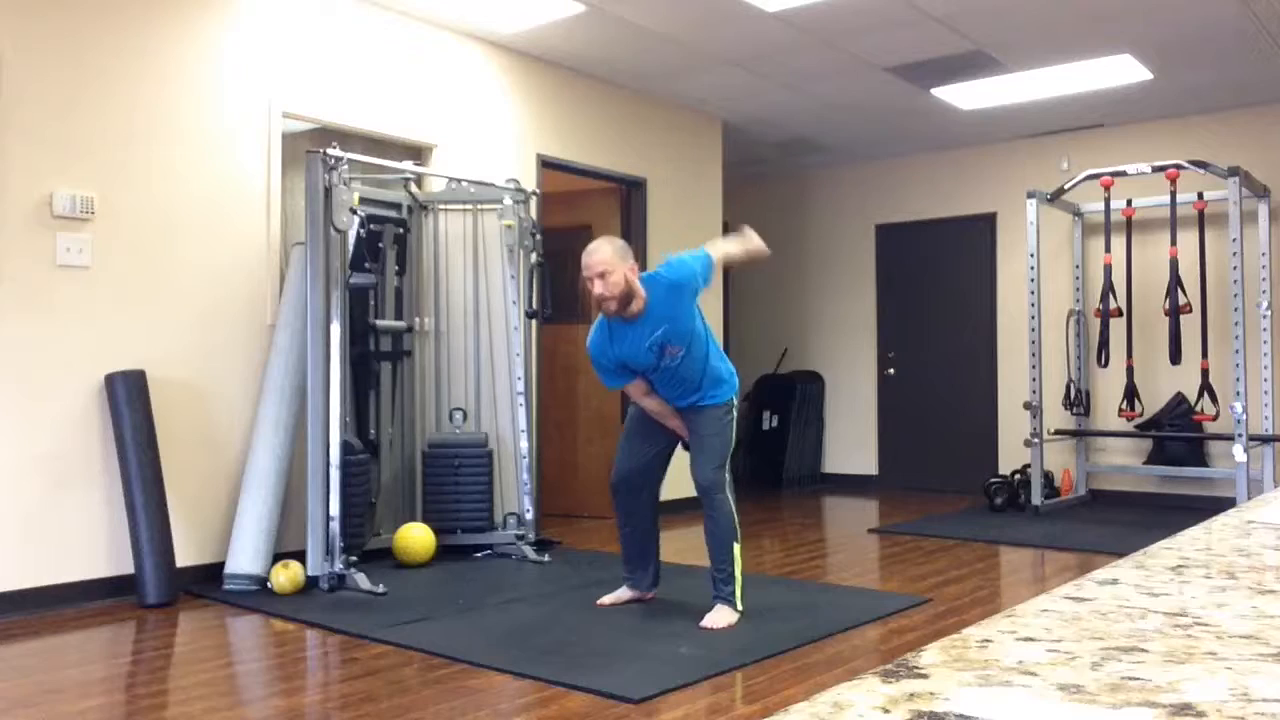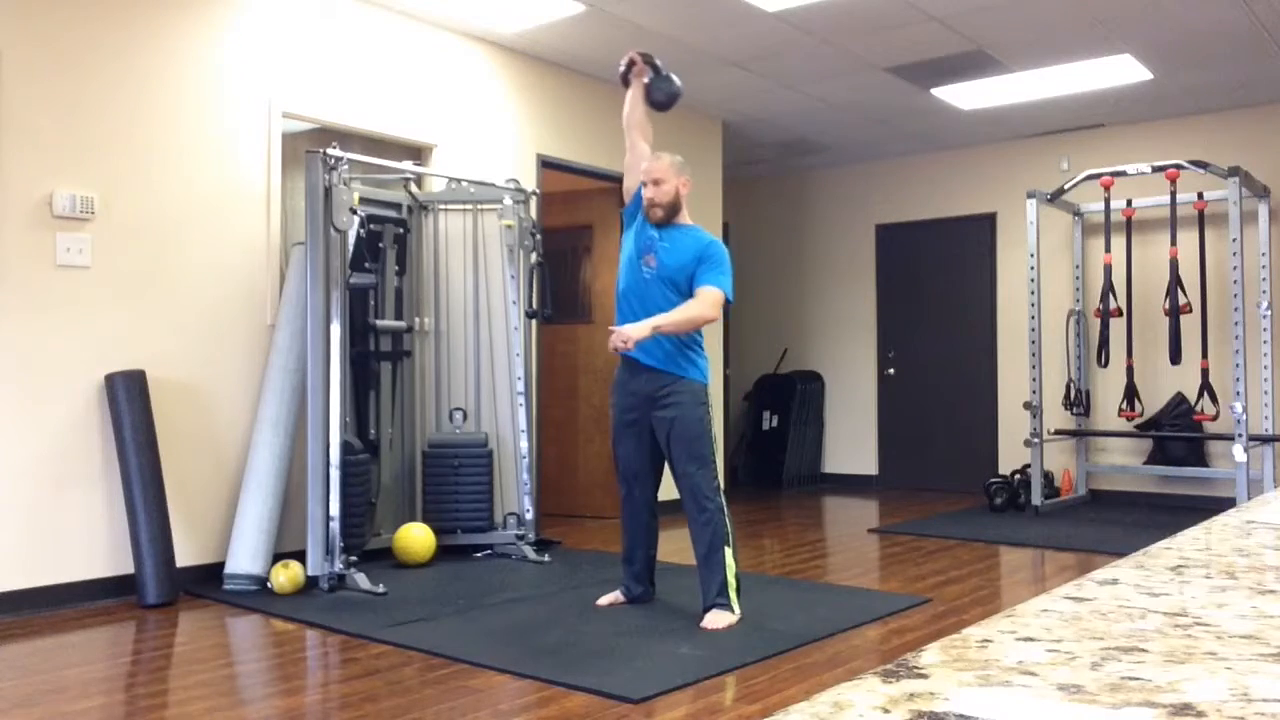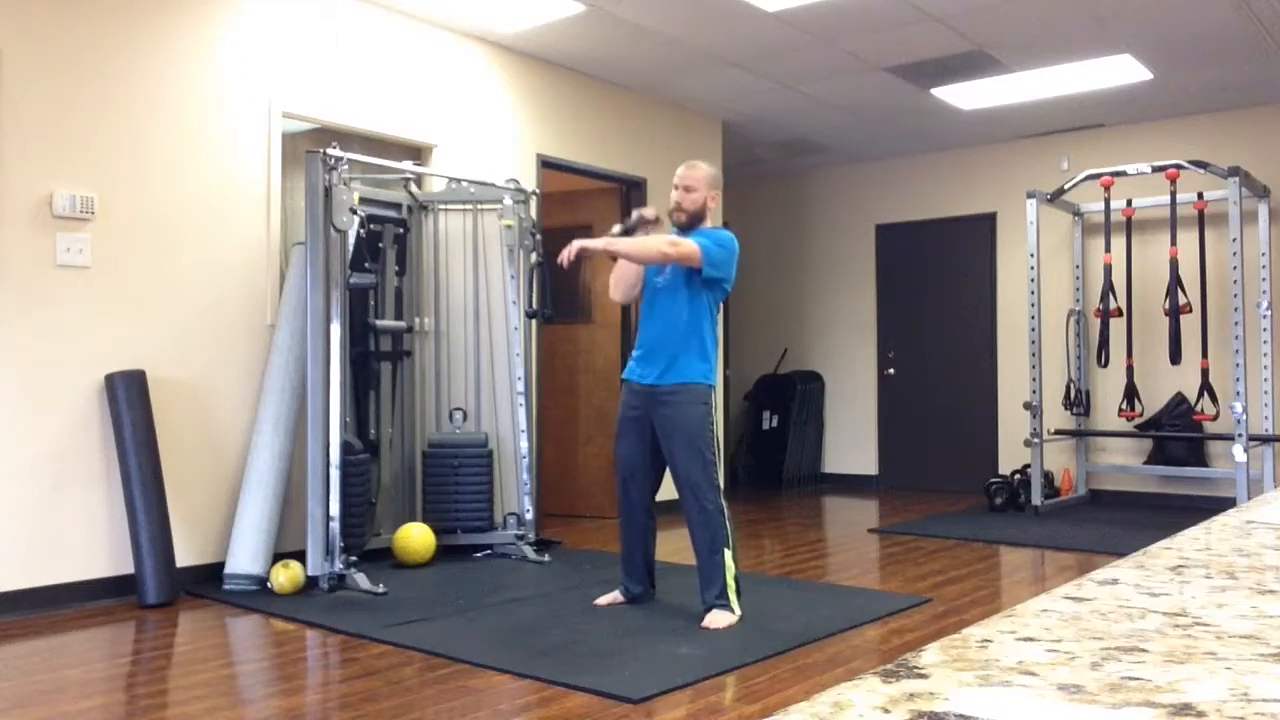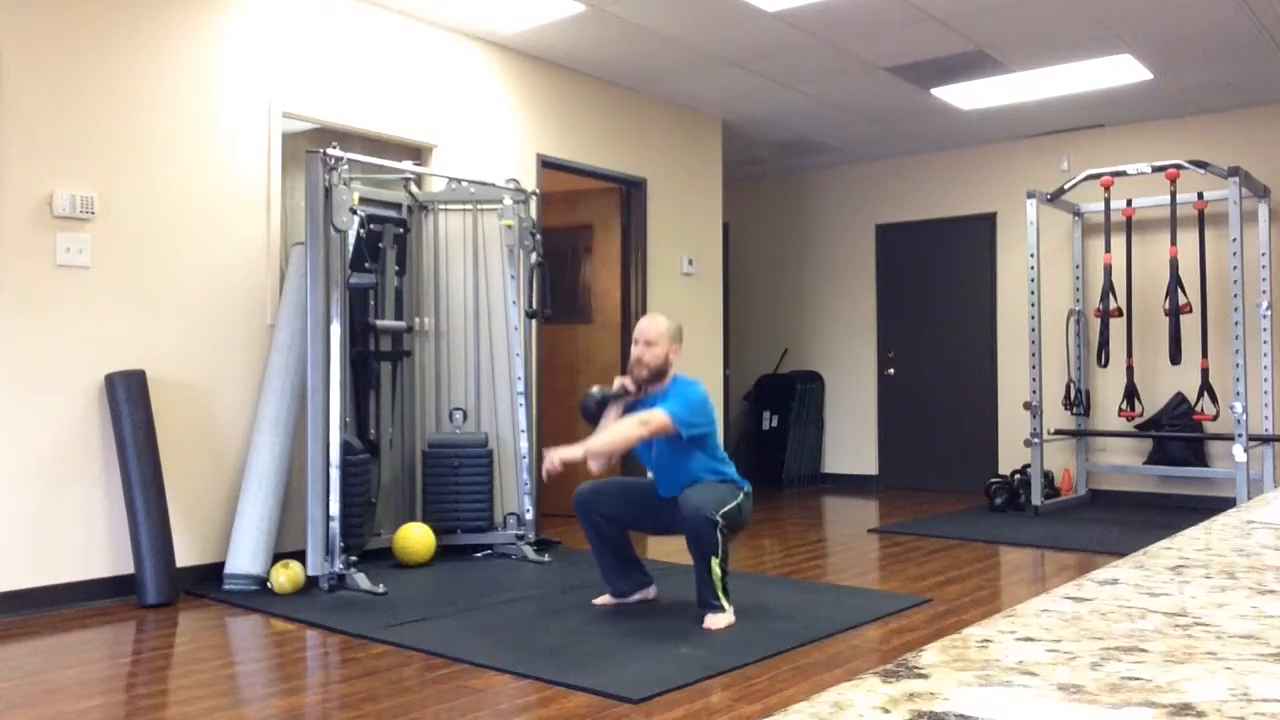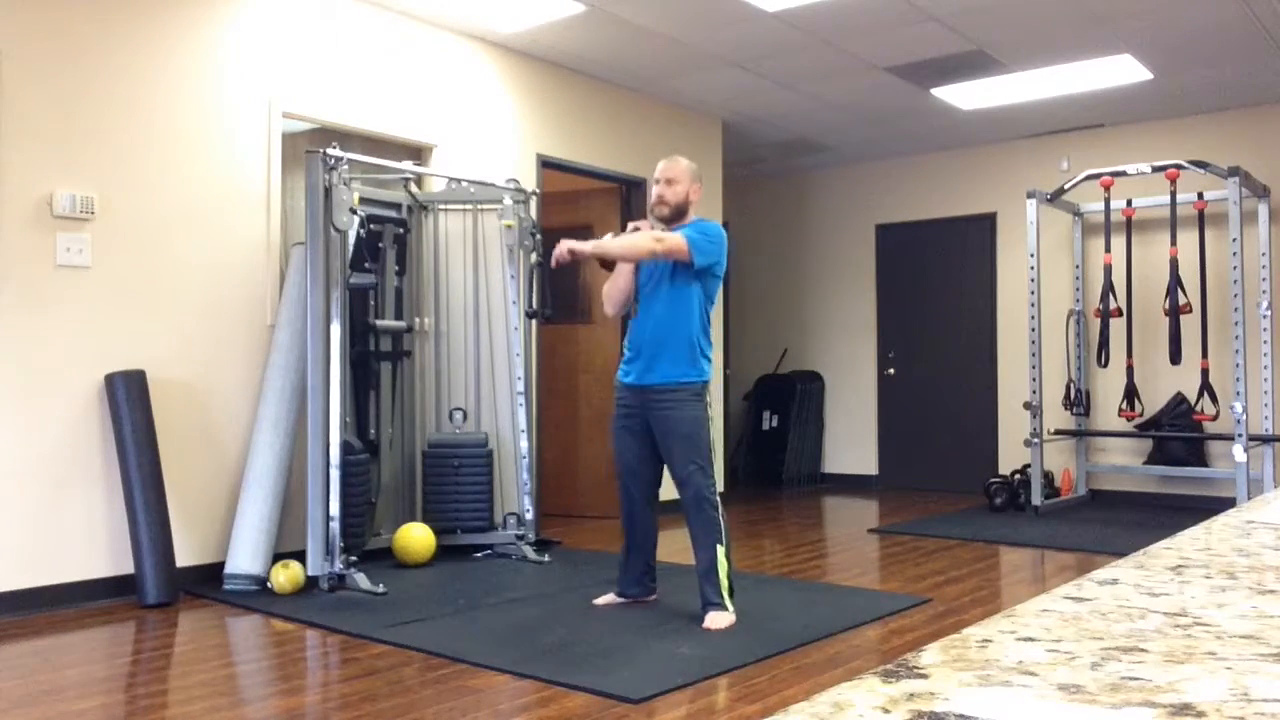
dt=1s
person 1, frame 1
left shoulder: (674, 279)
right shoulder: (602, 343)
left elbow: (717, 251)
right elbow: (644, 397)
left wrist: (747, 241)
right wrist: (688, 435)
left hip: (711, 399)
right hip: (659, 407)
left knee: (710, 483)
right knee: (627, 481)
left ankle: (726, 598)
right ankle: (639, 581)
person 1, frame 2
left shoulder: (707, 247)
right shoulder: (636, 221)
left elbow: (708, 309)
right elbow: (636, 140)
left wrist: (649, 326)
right wrist: (636, 84)
left hip: (679, 384)
right hip: (630, 380)
left knee: (700, 493)
right knee: (634, 490)
left ankle: (722, 598)
right ankle: (636, 585)
person 1, frame 3
left shoulder: (721, 244)
right shoulder: (658, 246)
left elbow: (670, 250)
right elbow: (621, 293)
left wrist: (598, 244)
right wrist: (637, 235)
left hip: (686, 388)
right hip: (638, 384)
left knee: (701, 494)
right knee: (632, 491)
left ankle: (723, 599)
right ankle: (636, 585)
person 1, frame 4
left shoulder: (690, 396)
right shoulder: (633, 397)
left elbow: (643, 427)
right elbow: (598, 463)
left wrist: (576, 451)
right wrist: (615, 406)
left hip: (720, 490)
left knee: (696, 508)
right knee: (589, 499)
left ankle: (717, 603)
right ankle: (632, 583)
person 1, frame 5
left shoulder: (708, 235)
right shoulder: (645, 239)
left elbow: (658, 246)
right elbow: (613, 306)
left wrist: (587, 247)
right wrist: (628, 244)
left hip: (681, 387)
right hip: (632, 384)
left knee: (696, 492)
right knee: (633, 491)
left ankle: (718, 599)
right ankle: (636, 584)
